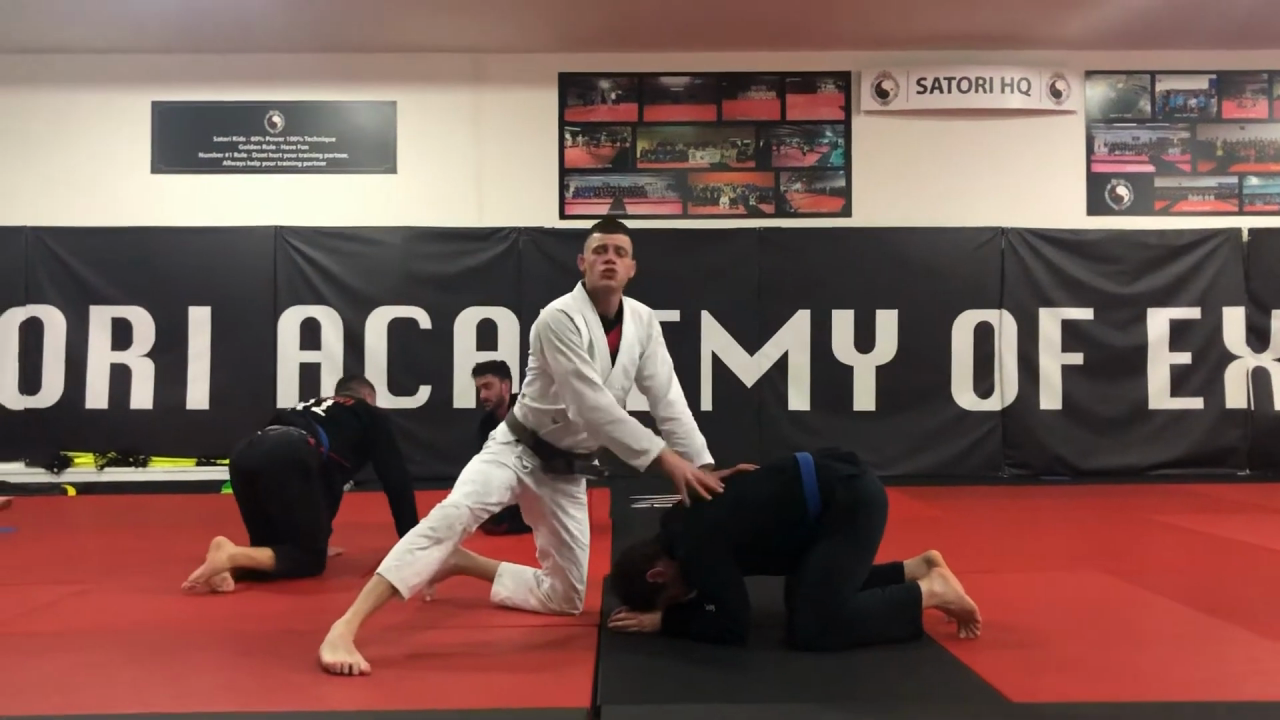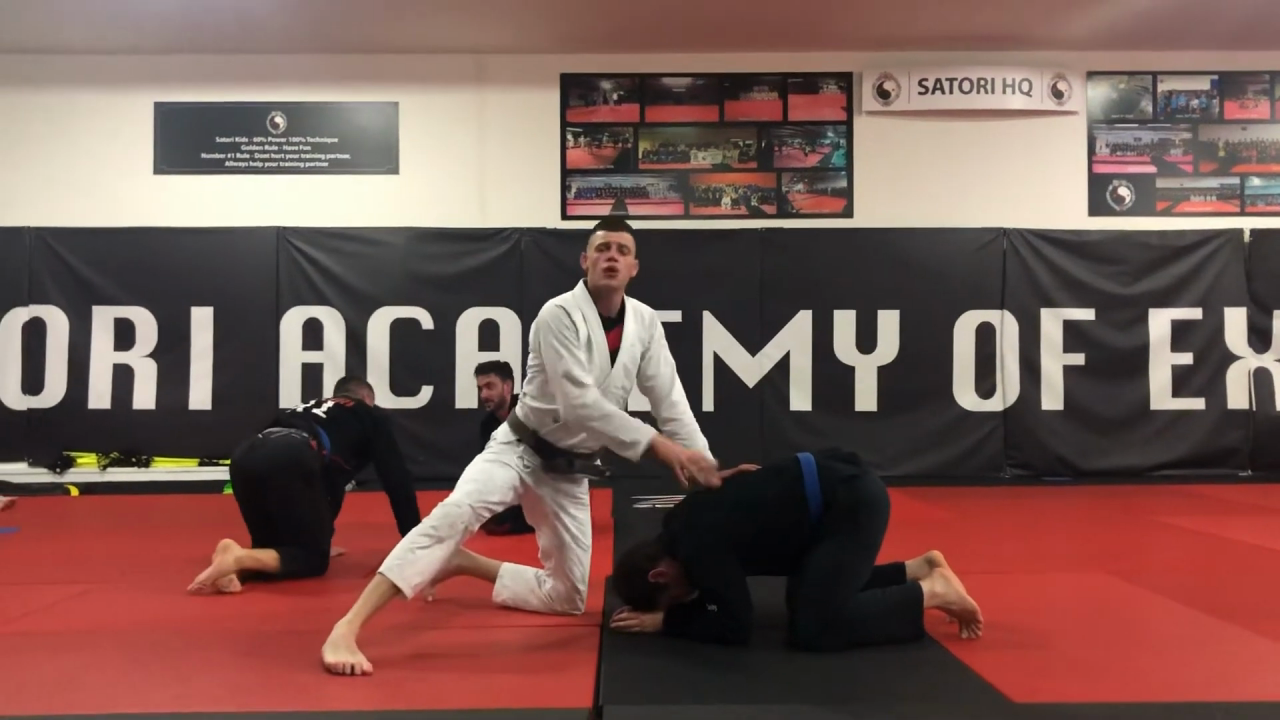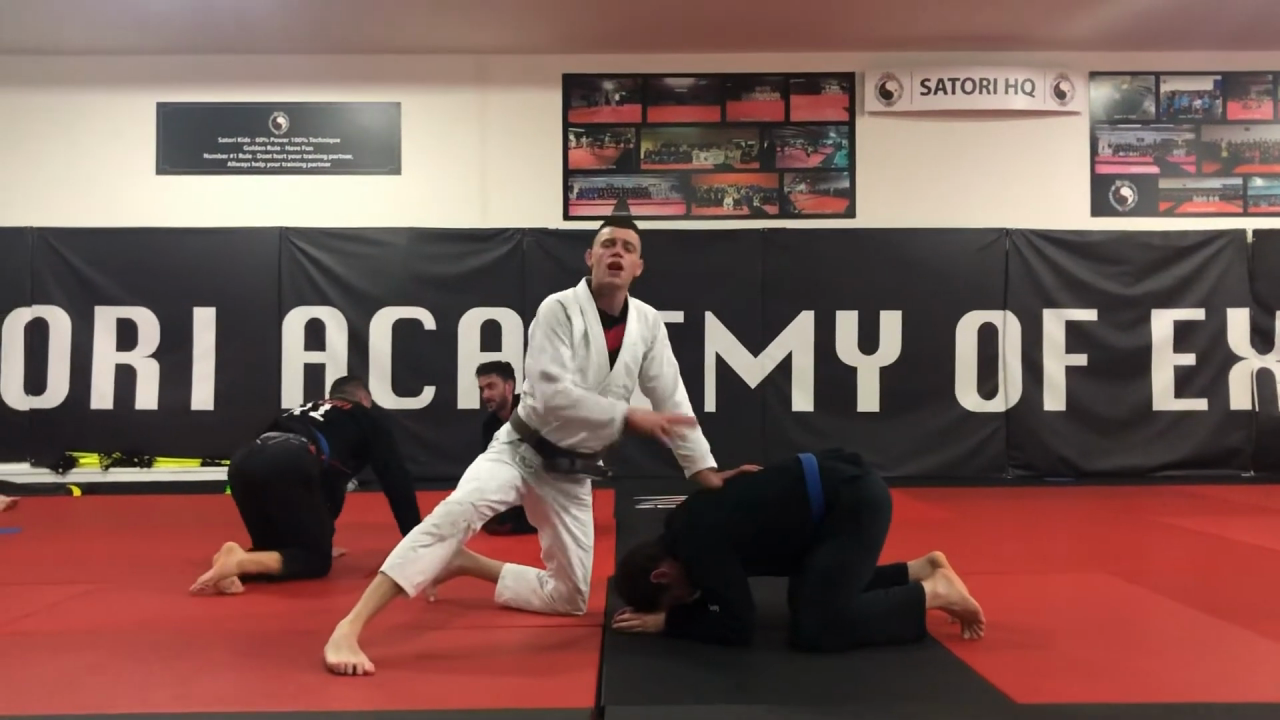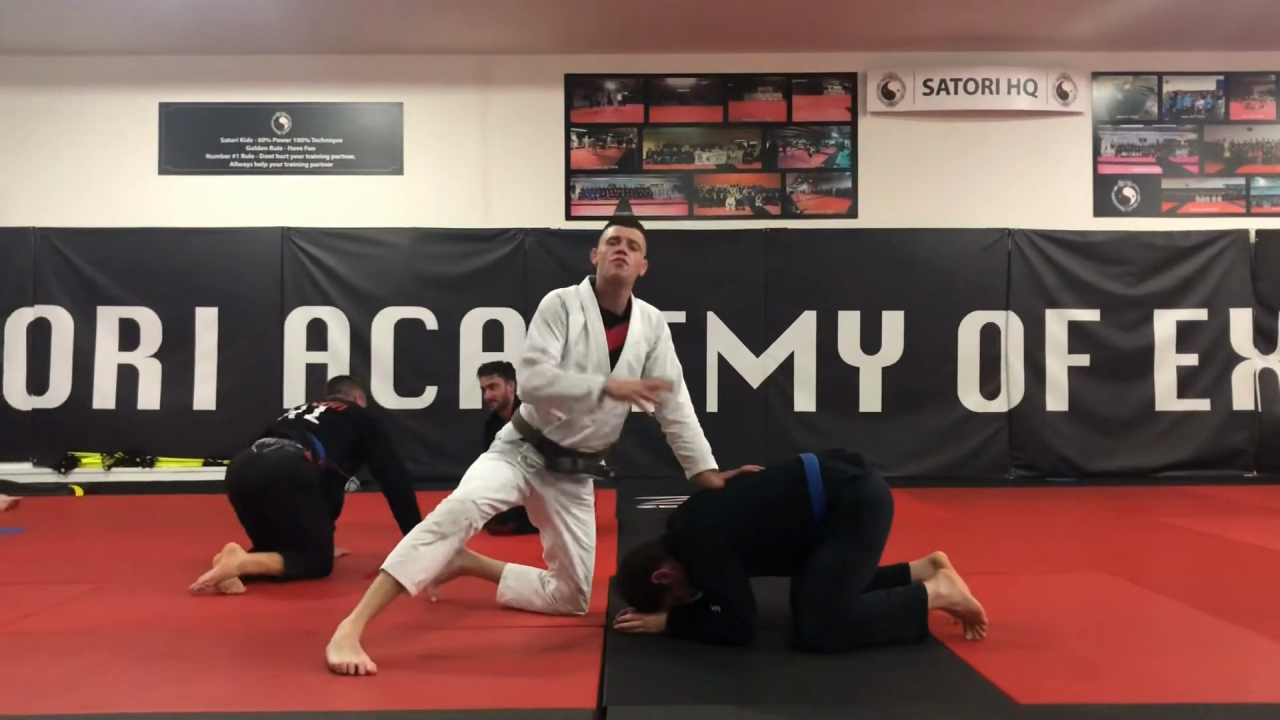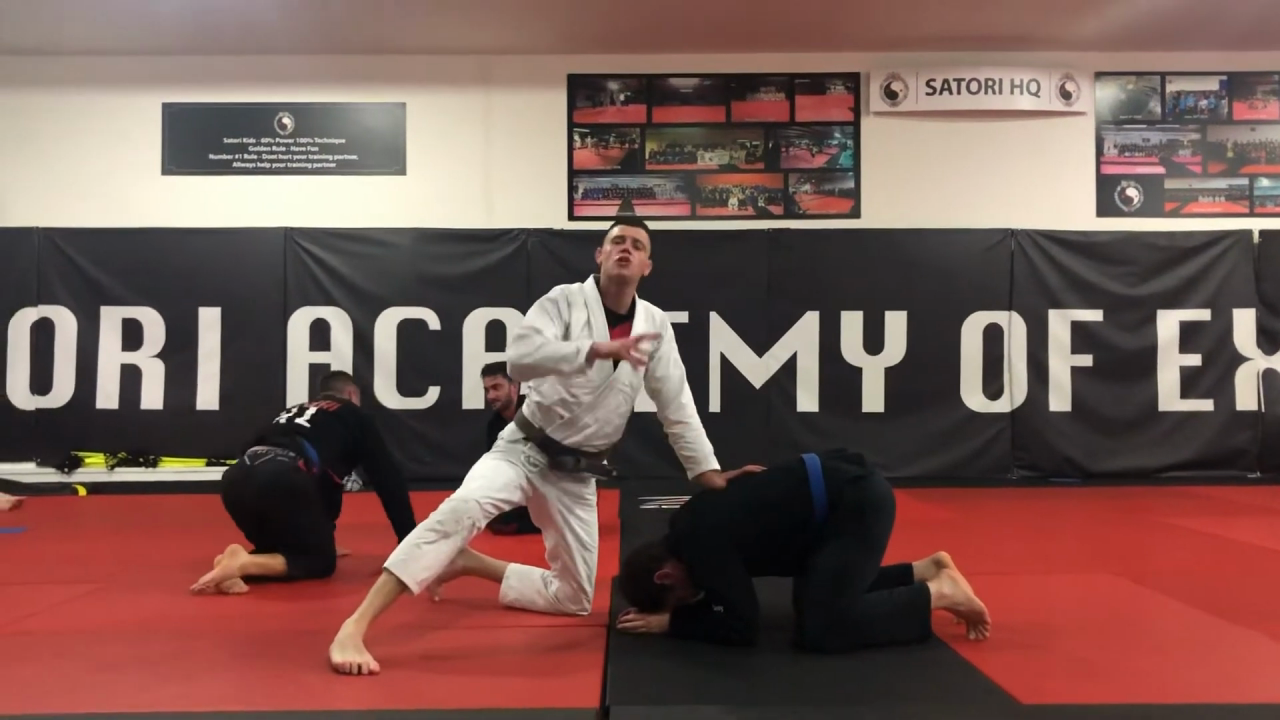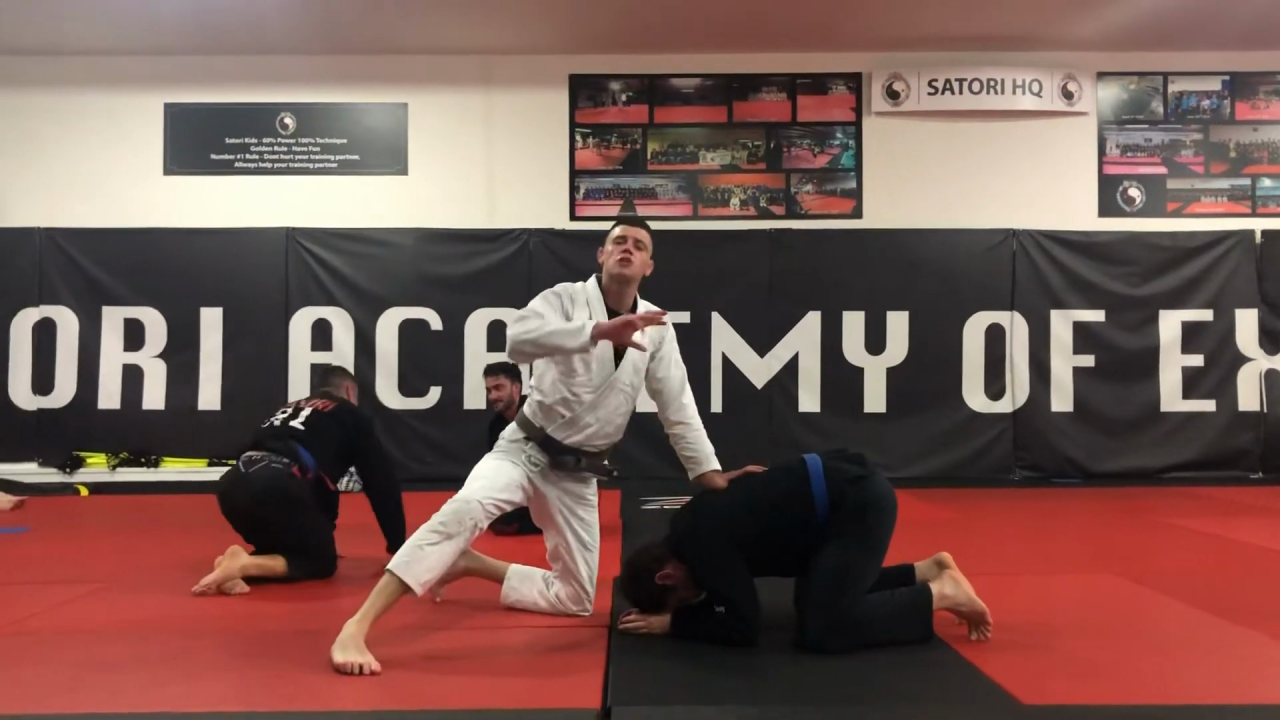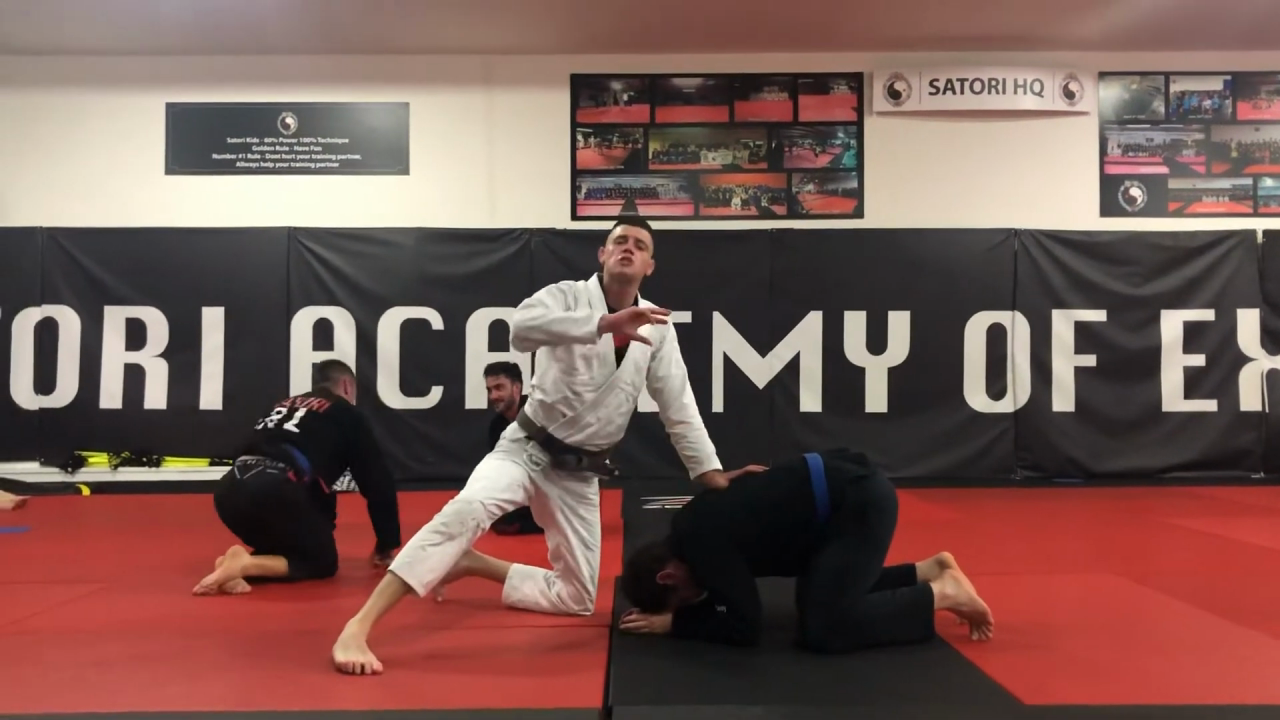
dt=0.1s
person 1, frame 1
left shoulder: (643, 321)
right shoulder: (560, 318)
left elbow: (668, 399)
right elbow: (592, 407)
left wrist: (701, 465)
right wrist: (665, 458)
left hip: (566, 470)
right hip: (519, 449)
left knee: (566, 597)
right knee: (456, 514)
left ankle: (459, 563)
right ankle: (345, 628)
person 1, frame 2
left shoulder: (644, 322)
right shoulder: (560, 314)
left elbow: (670, 399)
right elbow: (578, 403)
left wrist: (702, 465)
right wrist: (657, 443)
left hip: (570, 471)
right hip: (523, 450)
left knee: (570, 599)
right knee: (459, 514)
left ankle: (462, 563)
right ankle: (347, 629)
person 1, frame 3
left shoulder: (648, 323)
right shoulder: (560, 309)
left elbow: (671, 400)
right elbow: (553, 396)
left wrist: (705, 468)
right wrist: (630, 416)
left hip: (573, 470)
right hip: (523, 449)
left knee: (570, 598)
right knee: (459, 512)
left ankle: (463, 564)
right ankle: (350, 628)
person 1, frame 4
left shoulder: (651, 324)
right shoulder: (562, 304)
left elbow: (675, 405)
right elbow: (532, 383)
left wrist: (707, 471)
right wrist: (608, 388)
left hip: (574, 472)
right hip: (524, 449)
left knee: (574, 598)
right knee: (460, 510)
left ankle: (466, 563)
right ankle: (351, 628)
person 1, frame 5
left shoulder: (654, 324)
right shoulder: (565, 300)
left elbow: (676, 405)
right elbow: (521, 358)
left wrist: (709, 472)
right wrist: (597, 348)
left hip: (577, 471)
right hip: (527, 448)
left knee: (576, 598)
right knee: (463, 510)
left ankle: (469, 563)
right ankle: (354, 627)
person 1, frame 6
left shoulder: (655, 326)
right shoulder: (568, 297)
left elbow: (678, 406)
right elbow: (519, 338)
left wrist: (711, 473)
right wrist: (602, 330)
left hip: (578, 472)
right hip: (527, 448)
left knee: (576, 599)
right knee: (464, 510)
left ankle: (467, 564)
right ankle: (356, 628)
person 1, frame 7
left shoulder: (656, 325)
right shoulder: (570, 294)
left elbow: (679, 406)
right elbow: (523, 327)
left wrist: (712, 472)
right wrist: (607, 323)
left hip: (579, 471)
right hip: (529, 448)
left knee: (577, 599)
right knee: (467, 511)
left ankle: (469, 564)
right ankle: (358, 627)
person 2, frame 1
left shoulder: (696, 545)
right shoulder: (681, 528)
left elbow: (734, 626)
right elbow: (719, 596)
left wrist: (662, 619)
right wrist: (668, 608)
left hip: (851, 499)
right hip: (838, 489)
left knee: (810, 628)
right knee: (805, 596)
left ankle: (930, 592)
right ankle: (919, 568)
person 2, frame 2
left shoulder: (697, 543)
right shoulder: (683, 528)
left elbow: (736, 626)
right elbow: (721, 595)
left wrist: (663, 619)
right wrist: (671, 608)
left hip: (853, 500)
right hip: (839, 489)
left knee: (812, 627)
right knee: (805, 597)
left ankle: (931, 592)
right ankle: (920, 568)
person 2, frame 3
left shoulder: (699, 544)
right shoulder: (686, 528)
left elbow: (738, 627)
right elbow: (723, 597)
left wrist: (665, 620)
right wrist: (674, 609)
left hip: (855, 500)
right hip: (842, 490)
left knee: (814, 629)
right knee: (807, 598)
left ankle: (933, 592)
right ankle: (922, 569)
person 2, frame 4
left shoulder: (698, 543)
right shoulder: (686, 528)
left elbow: (740, 627)
right elbow: (727, 597)
left wrist: (666, 619)
right wrist: (678, 609)
left hip: (856, 500)
right hip: (841, 489)
left knee: (816, 629)
right knee: (811, 598)
left ankle: (936, 592)
right ankle: (924, 570)
person 2, frame 5
left shoulder: (700, 543)
right shoulder: (688, 529)
left elbow: (742, 627)
right elbow: (730, 598)
left wrist: (669, 620)
right wrist: (667, 609)
left hip: (858, 501)
right hip: (844, 489)
left knee: (819, 630)
right knee: (815, 598)
left ankle: (939, 592)
right ankle: (927, 570)
person 2, frame 6
left shoulder: (701, 544)
right shoulder: (690, 528)
left elbow: (744, 627)
right elbow: (729, 597)
left wrist: (670, 621)
right wrist: (665, 609)
left hip: (860, 501)
right hip: (844, 489)
left knee: (820, 629)
right knee: (817, 598)
left ankle: (941, 593)
right ankle: (929, 570)
person 2, frame 7
left shoulder: (702, 543)
right shoulder: (692, 529)
left elbow: (745, 627)
right elbow: (731, 597)
left wrist: (671, 620)
right wrist: (676, 610)
left hip: (861, 500)
right hip: (847, 489)
left knee: (822, 629)
right knee: (820, 597)
left ankle: (942, 593)
right ankle: (930, 570)
person 3, frame 1
left shoulder: (311, 407)
right shoulder: (370, 417)
right elbow: (396, 479)
left wrist: (316, 540)
left hip: (245, 453)
right hip: (288, 460)
left knee: (272, 544)
right knee: (309, 559)
left ankle: (228, 561)
right ankle: (231, 556)
person 3, frame 2
left shoulder: (307, 408)
right shoulder: (370, 418)
right elbow: (397, 479)
left wrist: (319, 539)
left hip: (245, 457)
right hip: (290, 462)
left knee: (275, 546)
right knee: (313, 559)
left ankle: (233, 560)
right ankle: (238, 558)
person 3, frame 3
left shoulder: (305, 411)
right shoulder: (367, 419)
right elbow: (396, 480)
left wrist: (320, 539)
left hip: (244, 462)
right hip: (289, 467)
left knee: (276, 547)
right knee: (316, 560)
left ankle: (234, 561)
right ankle: (240, 561)
person 3, frame 4
left shoulder: (300, 411)
right shoulder: (362, 418)
right elbow: (395, 479)
left wrist: (320, 541)
left hip: (242, 468)
right hip: (287, 473)
left knee: (281, 547)
right knee: (318, 561)
left ankle: (234, 560)
right ankle: (241, 562)
person 3, frame 5
left shoulder: (294, 412)
right shoulder: (356, 418)
right elbow: (389, 480)
left wrist: (319, 538)
left hip: (237, 479)
right hip: (282, 482)
left knee: (281, 548)
right knee: (320, 562)
left ankle: (235, 562)
right ankle: (242, 563)
person 3, frame 6
left shoulder: (289, 408)
right shoulder: (351, 416)
right elbow: (382, 482)
left wrist: (318, 537)
right wrist: (396, 544)
left hip: (233, 485)
right hip: (278, 487)
left knee: (284, 548)
right knee: (321, 562)
left ankle: (236, 562)
right ankle: (244, 564)
person 3, frame 7
left shoulder: (283, 406)
right shoulder: (347, 416)
right elbow: (377, 481)
right wrist: (386, 545)
left hip: (230, 491)
right hip: (274, 493)
left knee: (284, 548)
right knee: (322, 562)
left ankle: (237, 561)
right ankle: (244, 564)
